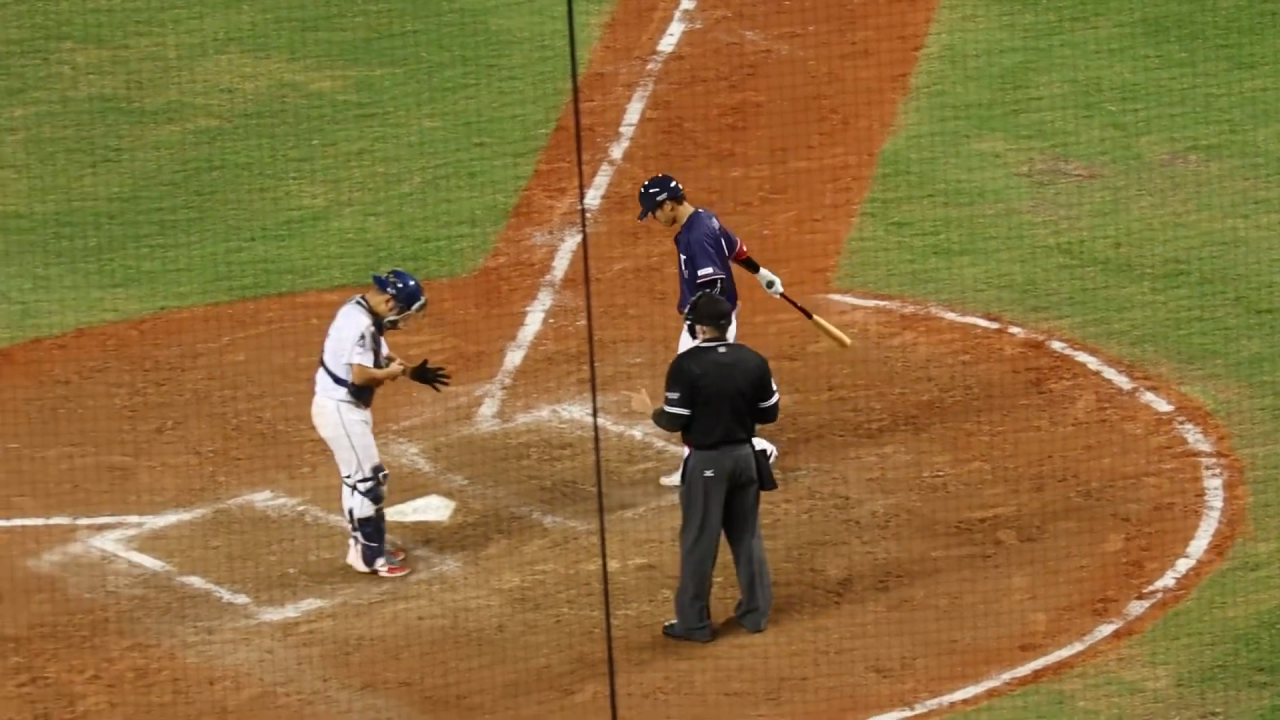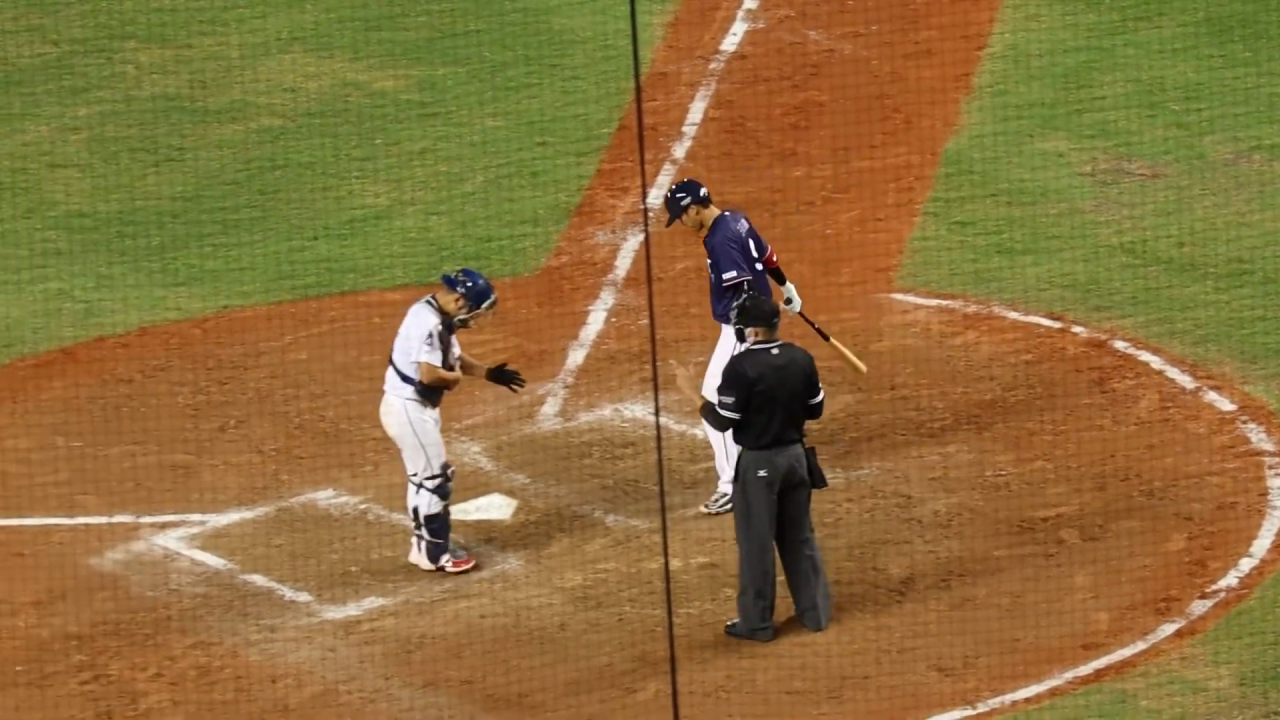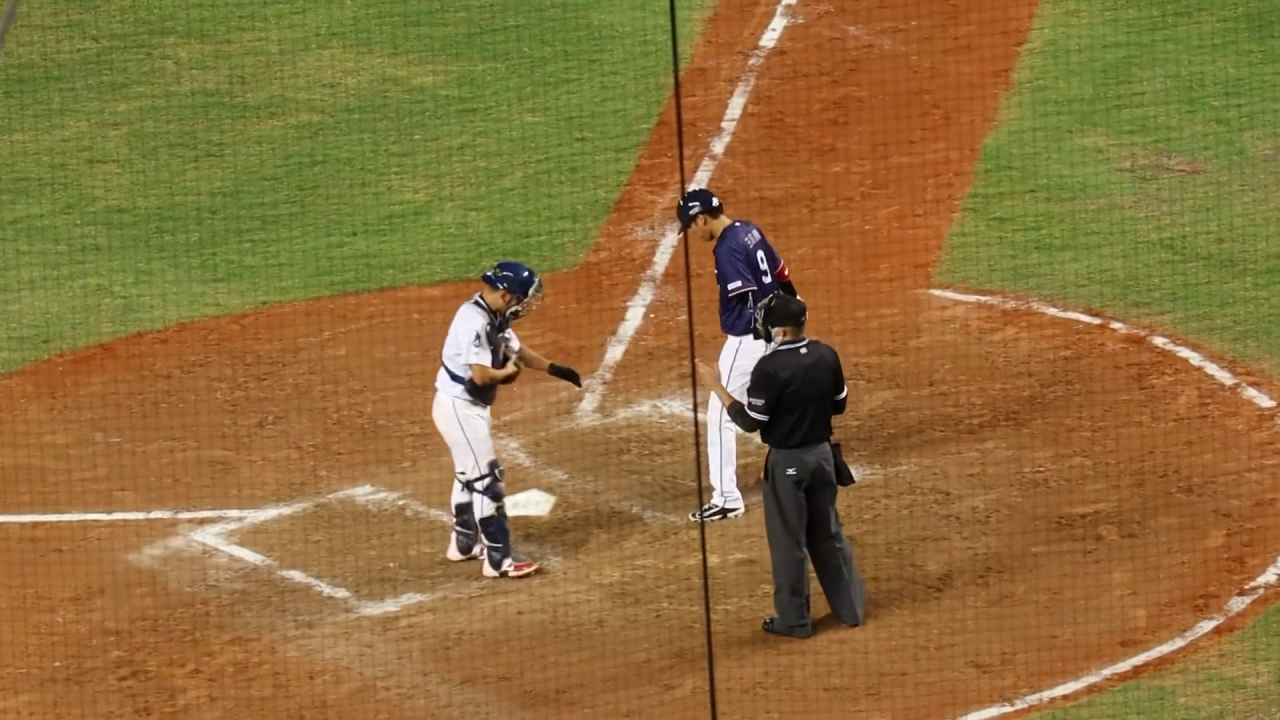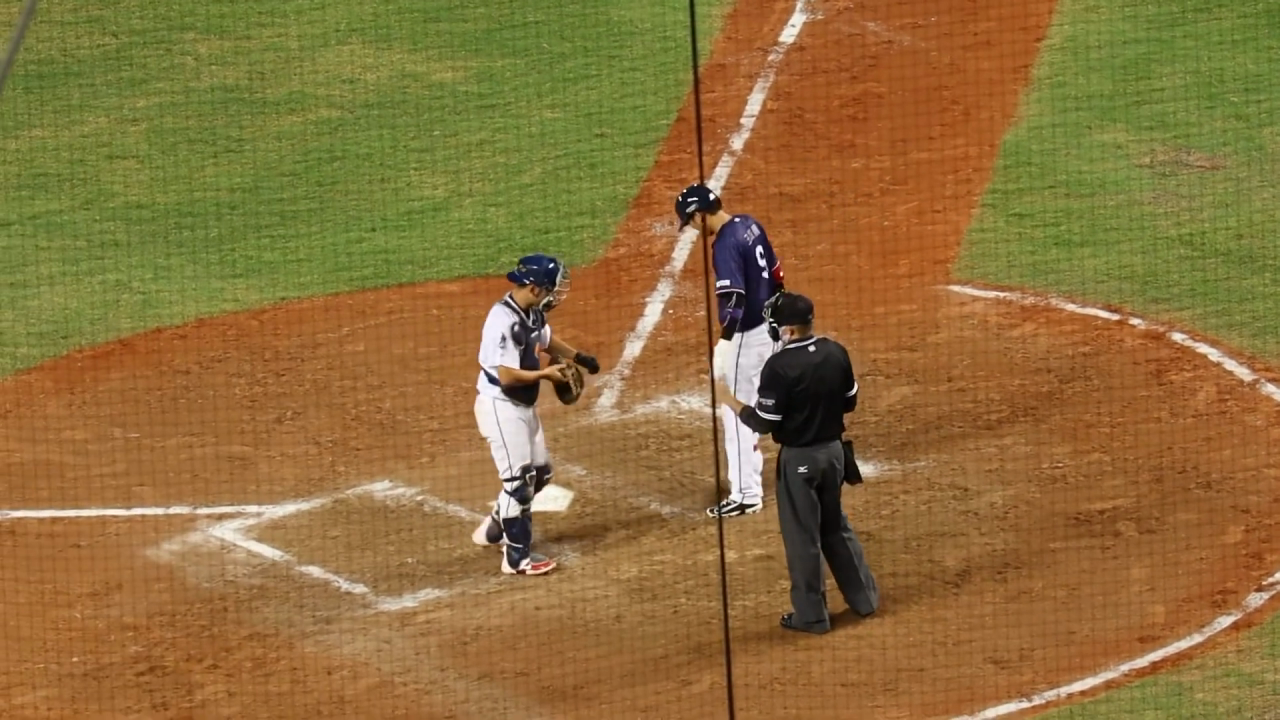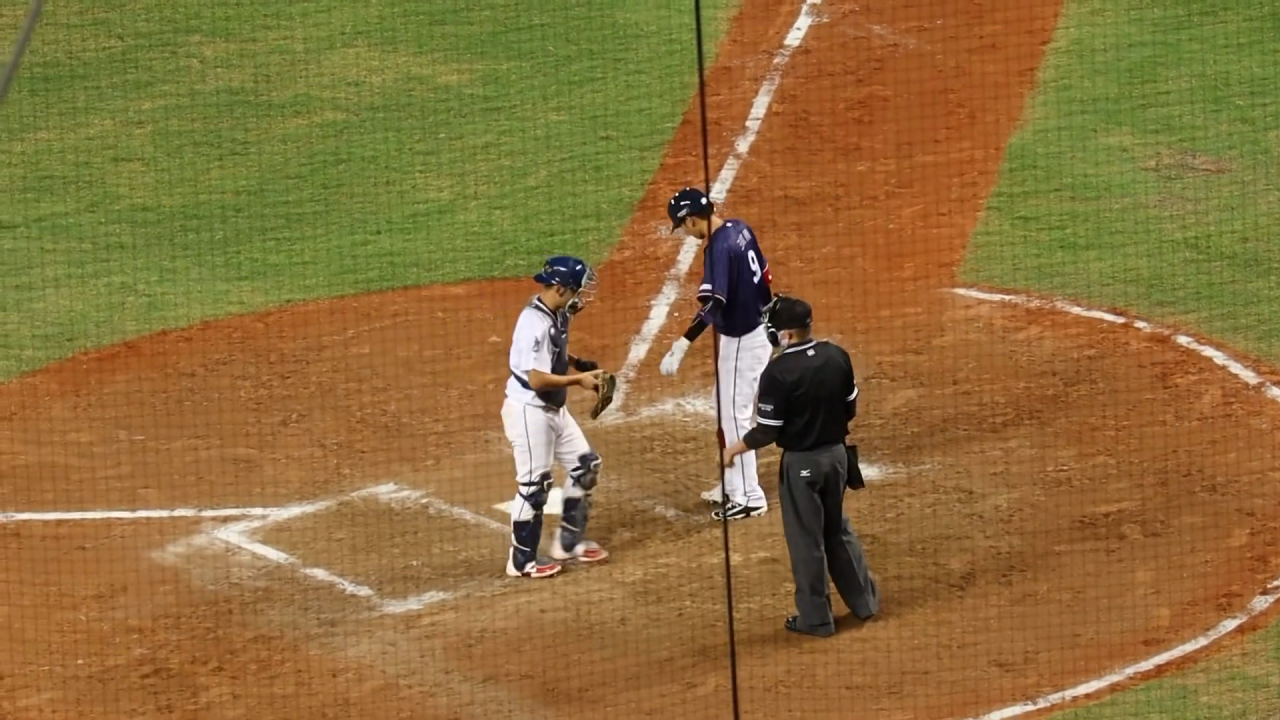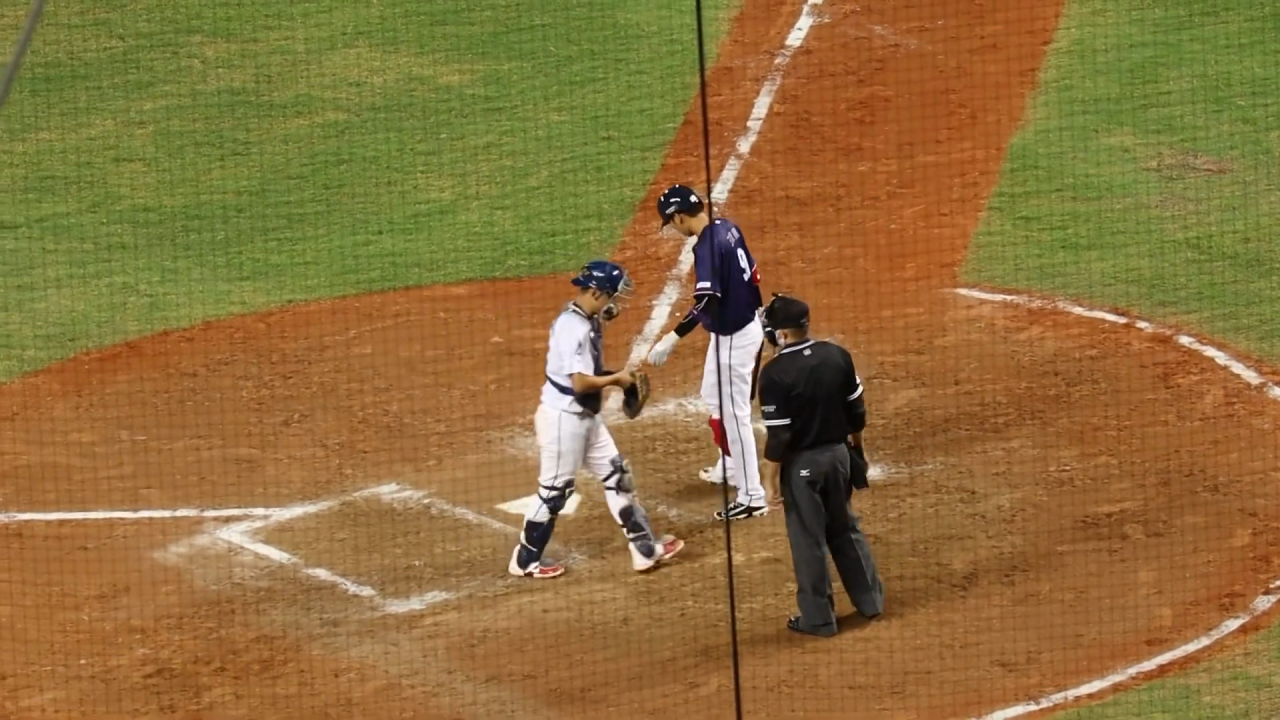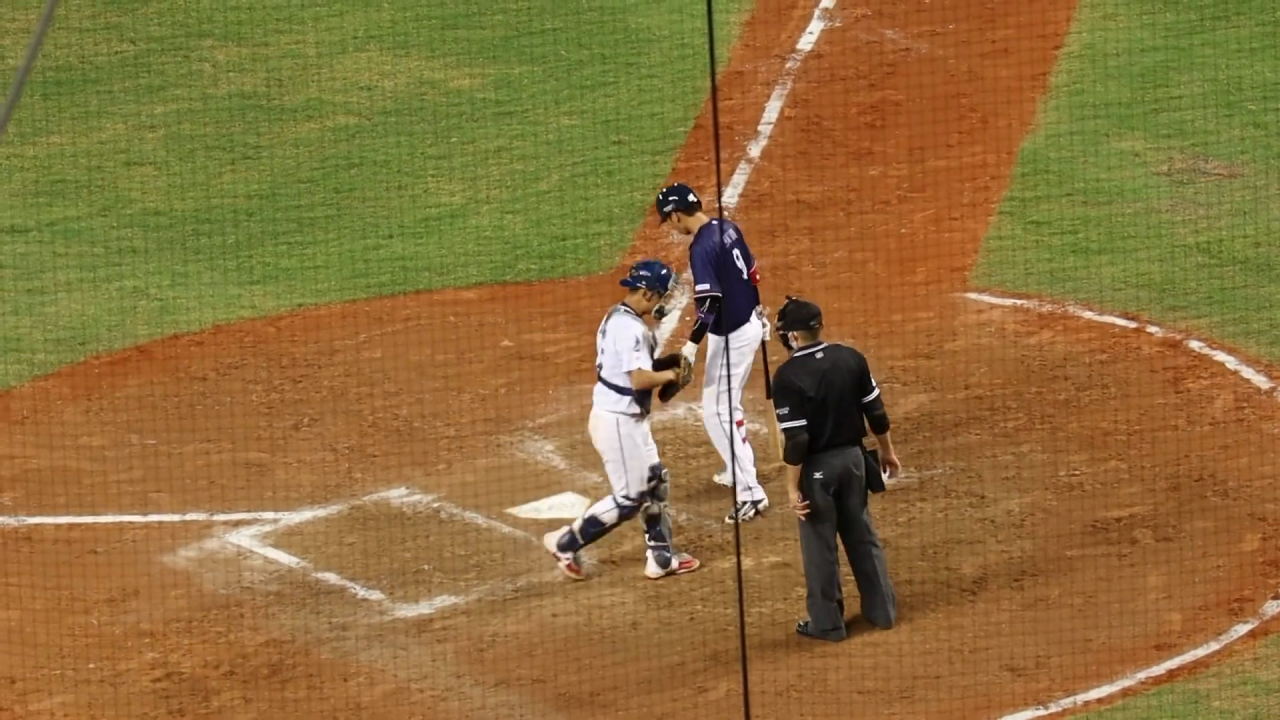
dt=0.2s
person 1, frame 1
left shoulder: (686, 364)
right shoulder: (754, 360)
left elbow: (674, 421)
right elbow: (769, 413)
left wrist: (648, 407)
left hip: (706, 462)
right hip: (745, 457)
left knee: (699, 544)
right knee: (747, 537)
left ankle: (694, 622)
right ankle: (755, 612)
person 1, frame 2
left shoulder: (740, 366)
right shoulder: (802, 359)
left elbow: (723, 422)
right elbow: (815, 409)
left wrist: (691, 392)
left hip: (759, 463)
right hip: (795, 456)
left knee: (756, 543)
right knee: (800, 537)
left ankle: (756, 622)
right ankle: (815, 611)
person 1, frame 3
left shoulder: (770, 368)
right shoulder: (827, 356)
left elbow: (751, 421)
right elbow: (838, 405)
left wrist: (717, 388)
left hip: (788, 461)
right hip: (823, 454)
left knee: (788, 541)
right knee: (828, 533)
left ankle: (794, 619)
right ankle: (850, 607)
person 1, frame 4
left shoulder: (779, 367)
right shoulder: (836, 353)
left elbow: (763, 423)
right elbow: (849, 403)
left wrist: (728, 399)
left hip: (799, 459)
right hip: (834, 451)
left knee: (802, 538)
right knee: (836, 527)
left ankle: (811, 615)
right ankle: (863, 597)
person 1, frame 5
left shoulder: (778, 372)
right shoulder: (838, 356)
left elbow: (767, 432)
right elbow: (850, 410)
left wrist: (735, 449)
left hip: (802, 463)
right hip: (837, 454)
left knee: (806, 540)
right knee: (838, 530)
left ankle: (815, 618)
right ankle: (864, 600)
person 1, frame 6
left shoulder: (776, 372)
right shoulder: (838, 356)
left elbow: (778, 436)
right elbow: (857, 411)
left wrist: (772, 480)
right wrist: (854, 446)
left hip: (803, 464)
right hip: (839, 454)
left knee: (807, 541)
right knee: (845, 529)
left ankle: (818, 618)
right ankle: (869, 600)
person 1, frame 7
left shoulder: (788, 376)
right shoulder: (851, 358)
left elbow: (796, 439)
right elbow: (876, 411)
left wrist: (793, 487)
right wrist: (887, 451)
left hip: (817, 467)
right hip: (853, 457)
left knee: (820, 546)
right knee: (861, 536)
left ankle: (827, 622)
right ankle: (882, 609)
person 2, frame 1
left shoulder: (696, 234)
right shoulder: (702, 219)
left elbow: (714, 287)
right elbow: (735, 248)
left wrist: (697, 329)
right wrist: (761, 274)
person 2, frame 2
left shoulder: (720, 237)
right shoulder: (735, 219)
left elbow: (741, 288)
right elbow: (766, 254)
left wrist: (745, 338)
right wrist: (786, 287)
left knee: (715, 400)
left ankle: (731, 483)
person 2, frame 3
left shoulder: (727, 248)
right shoulder: (748, 230)
left elbow: (748, 299)
right elbow: (778, 269)
left wrist: (759, 345)
right wrist: (794, 302)
left hip: (748, 339)
left knee: (720, 415)
left ankle: (726, 498)
person 2, frame 4
left shoulder: (725, 244)
right shoulder: (749, 224)
left elbow: (733, 300)
right elbow: (774, 270)
left wrist: (724, 347)
left hip: (748, 334)
right hip: (767, 326)
left knee: (733, 413)
right knee: (745, 406)
left ankle: (746, 494)
right ankle: (750, 478)
person 2, frame 5
left shoulder: (718, 248)
right shoulder: (740, 229)
left elbow: (711, 306)
right elbow: (764, 275)
left wrist: (682, 344)
left hip: (742, 339)
right hip: (759, 330)
left knee: (735, 416)
right knee: (731, 412)
left ankle: (750, 497)
right ankle: (733, 484)
person 2, frame 6
left shoulder: (708, 246)
right shoulder: (728, 227)
left elbow: (705, 303)
right elbow: (752, 274)
left wrist: (671, 339)
right wrist: (759, 313)
left hip: (732, 337)
right hip: (747, 327)
left knee: (734, 414)
right knee: (714, 399)
left ankle: (752, 496)
right ankle: (729, 467)
person 2, frame 7
left shoulder: (702, 247)
right shoulder: (727, 227)
left elbow: (709, 305)
right elbow: (751, 272)
left wrist: (690, 347)
right wrist: (758, 312)
left hip: (730, 336)
right hip: (748, 325)
left knee: (718, 413)
right knee: (726, 405)
left ankle: (751, 491)
right ankle: (740, 472)
person 3, frame 1
left shoulder: (364, 314)
right shoulder: (358, 321)
left elbow: (382, 356)
right elbow: (361, 375)
left wrist: (413, 372)
right wrist: (392, 373)
left hip: (348, 406)
right hip: (340, 408)
left knee: (356, 477)
right knee: (369, 478)
left ankle: (362, 546)
right ankle: (370, 554)
person 3, frame 2
left shoulder: (437, 316)
right shoulder: (427, 320)
left elbow: (455, 358)
right elbow: (429, 374)
left wrist: (490, 374)
right wrist: (455, 378)
left hip: (417, 406)
right hip: (408, 408)
left knee: (421, 476)
right knee: (436, 477)
left ankle: (423, 545)
right ankle: (437, 552)
person 3, frame 3
left shoulder: (492, 315)
right shoulder: (474, 320)
left elbow: (516, 349)
right elbow: (481, 374)
left wrist: (554, 369)
right wrist: (506, 372)
left hip: (471, 405)
right hip: (459, 406)
left knee: (470, 475)
right knee: (487, 477)
left ankle: (464, 541)
right ankle: (498, 558)
person 3, frame 4
left shoulder: (532, 311)
right shoulder: (504, 320)
left elbow: (547, 340)
right elbow: (507, 375)
left wrist: (578, 357)
right wrist: (546, 374)
left hip: (522, 405)
right hip: (500, 407)
left knee: (540, 472)
right knee: (519, 479)
left ankle: (493, 529)
right ankle: (517, 556)
person 3, frame 5
left shoulder: (556, 315)
right shoulder: (534, 323)
right elbow: (538, 379)
left wrist: (577, 363)
right wrist: (578, 379)
left hip: (552, 409)
right hip: (528, 412)
left knee: (585, 466)
right knee: (534, 485)
left ankle: (570, 541)
right ankle: (522, 560)
person 3, frame 6
left shoulder: (587, 320)
right shoulder: (574, 327)
right elbow: (580, 382)
left wrist: (607, 374)
right wrist: (615, 379)
left hip: (586, 416)
right hip: (564, 418)
left knee: (617, 475)
right knee: (555, 490)
left ankle: (645, 548)
right ankle: (525, 560)
person 3, frame 7
left shoulder: (617, 318)
right shoulder: (630, 328)
right elbow: (641, 380)
left wrist: (662, 365)
right wrist: (672, 375)
left hip: (629, 418)
right hip: (617, 421)
left knee: (654, 482)
right knee: (629, 498)
left ankle: (661, 556)
right ankle: (565, 543)
